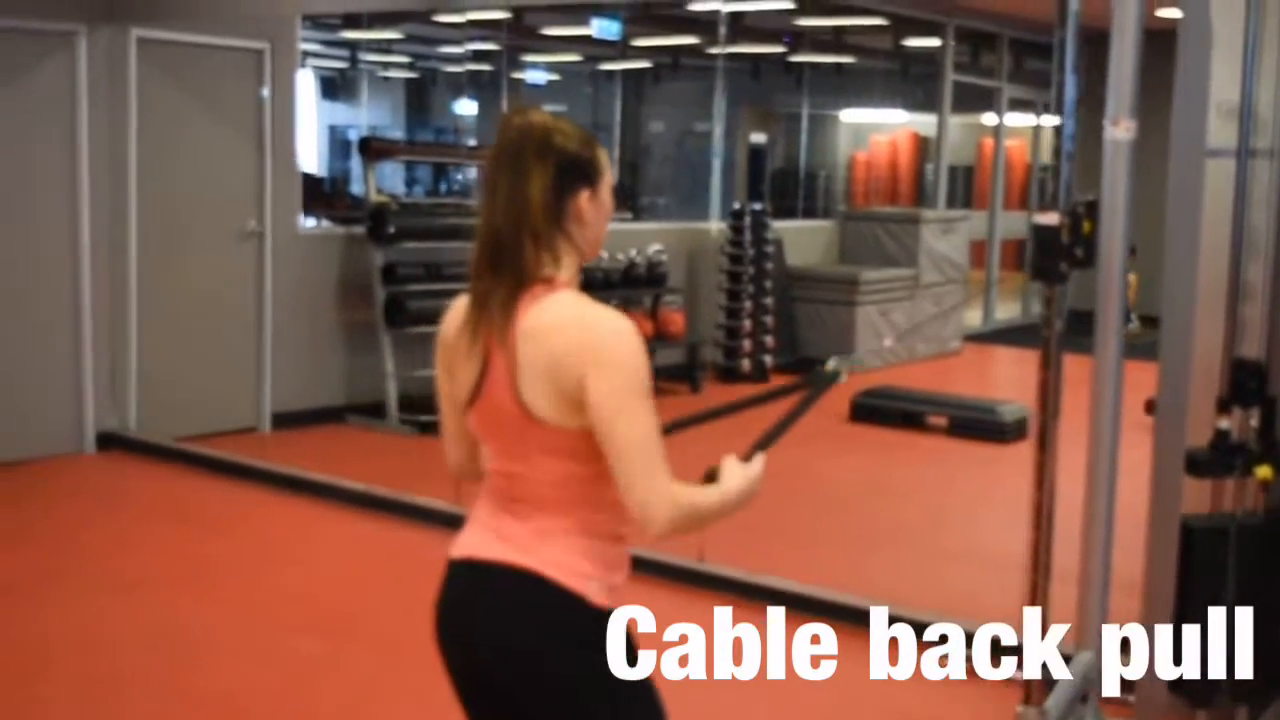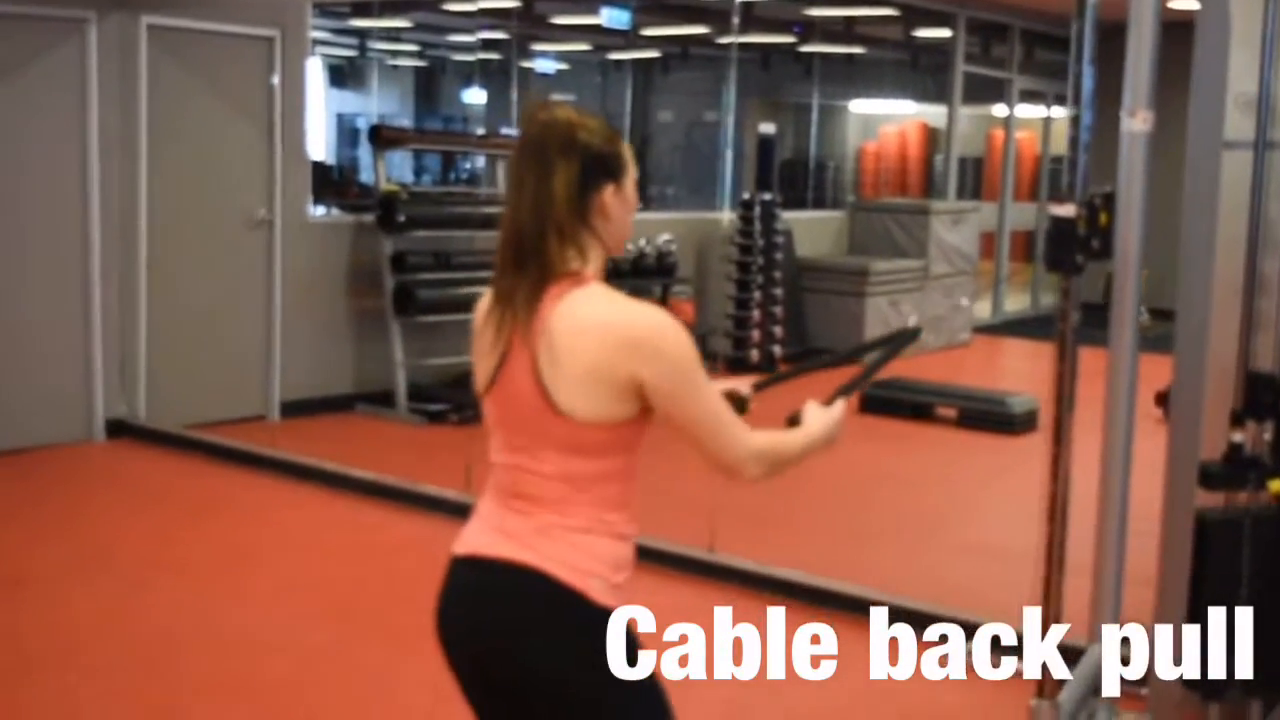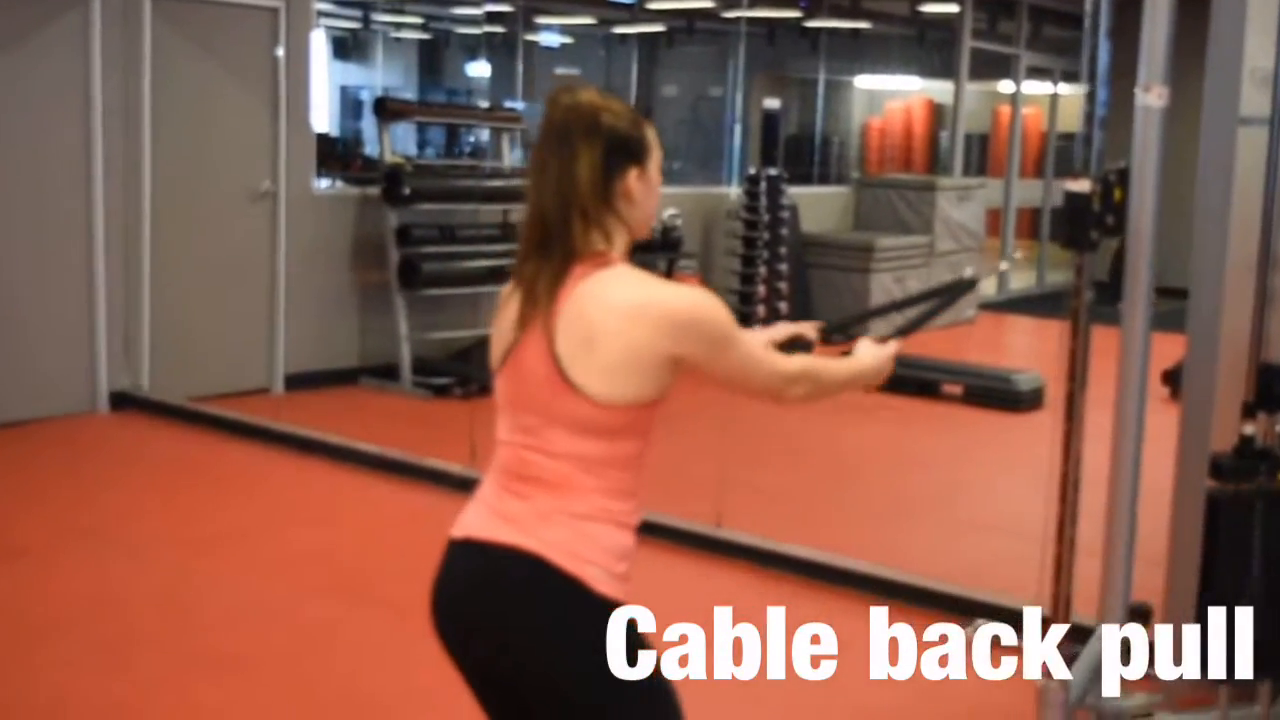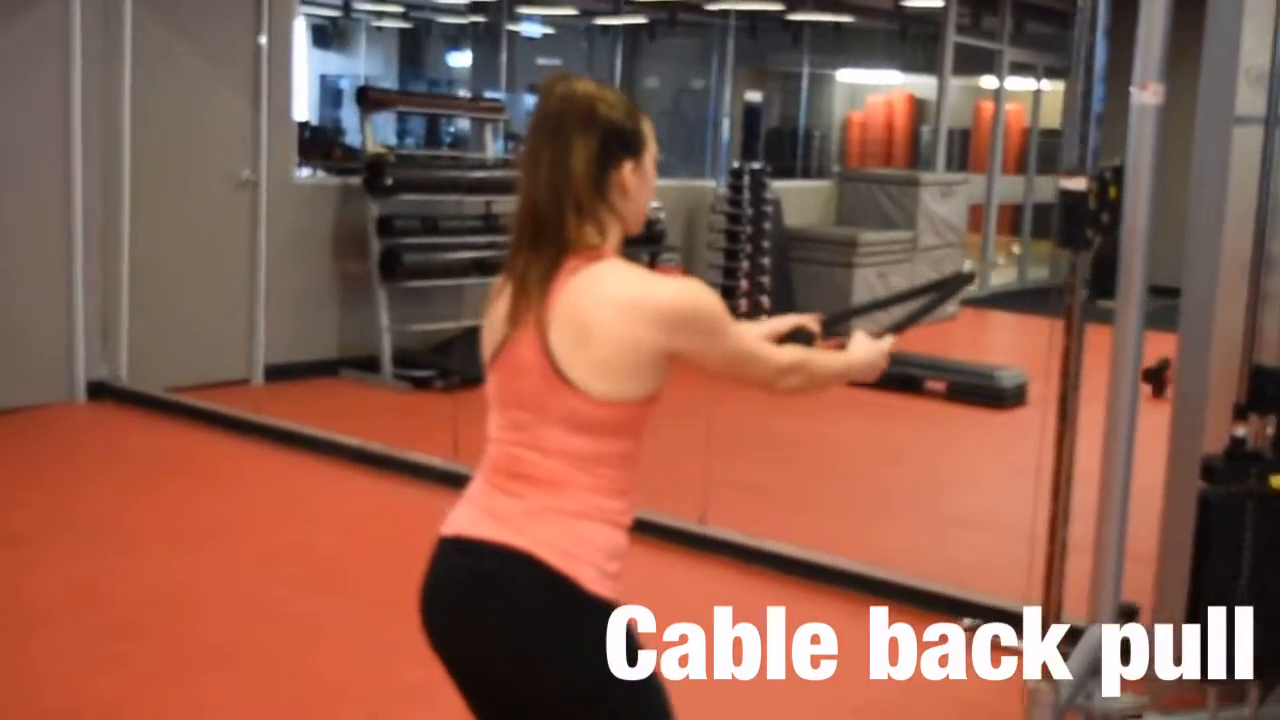
dt=0.3s
person 1, frame 1
left shoulder: (462, 322)
right shoulder: (598, 332)
right elbow: (657, 511)
right wrist: (733, 489)
left hip: (465, 602)
right hip: (555, 613)
person 1, frame 2
left shoulder: (494, 312)
right shoulder: (635, 328)
right elbow: (742, 460)
left wrist: (690, 392)
right wrist: (816, 431)
left hip: (468, 594)
right hip: (559, 608)
person 1, frame 3
left shoulder: (521, 295)
right shoulder: (664, 307)
right elbow: (786, 384)
left wrist: (750, 340)
right wrist: (862, 369)
left hip: (466, 579)
right hip: (558, 596)
person 1, frame 4
left shoulder: (512, 290)
right shoulder: (660, 302)
right elbow: (781, 374)
left wrist: (752, 332)
right wrist: (857, 361)
left hip: (456, 577)
right hip: (550, 597)
